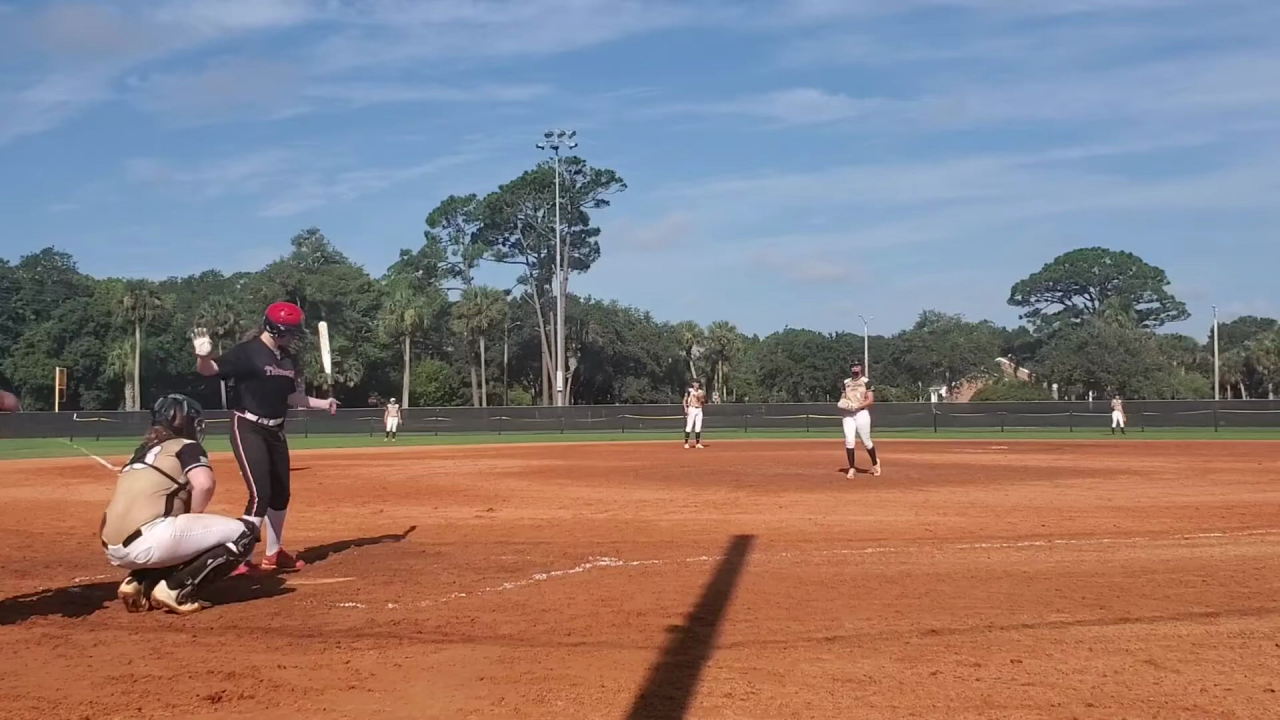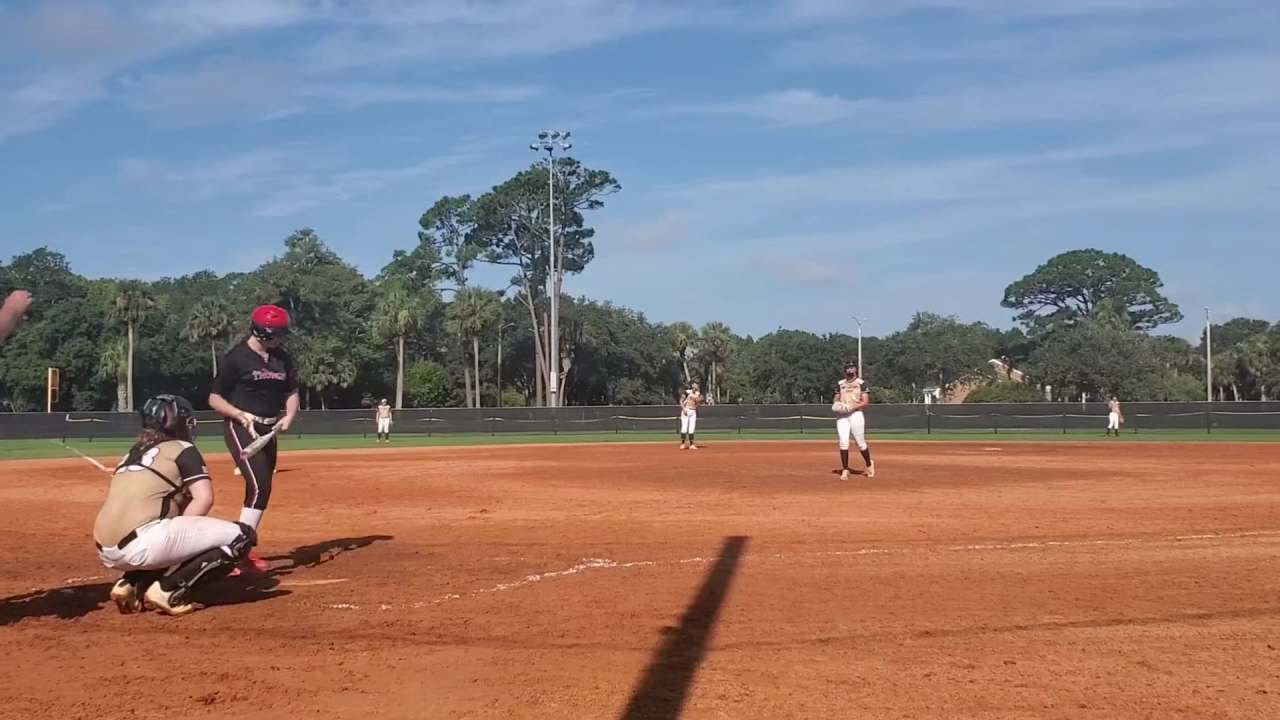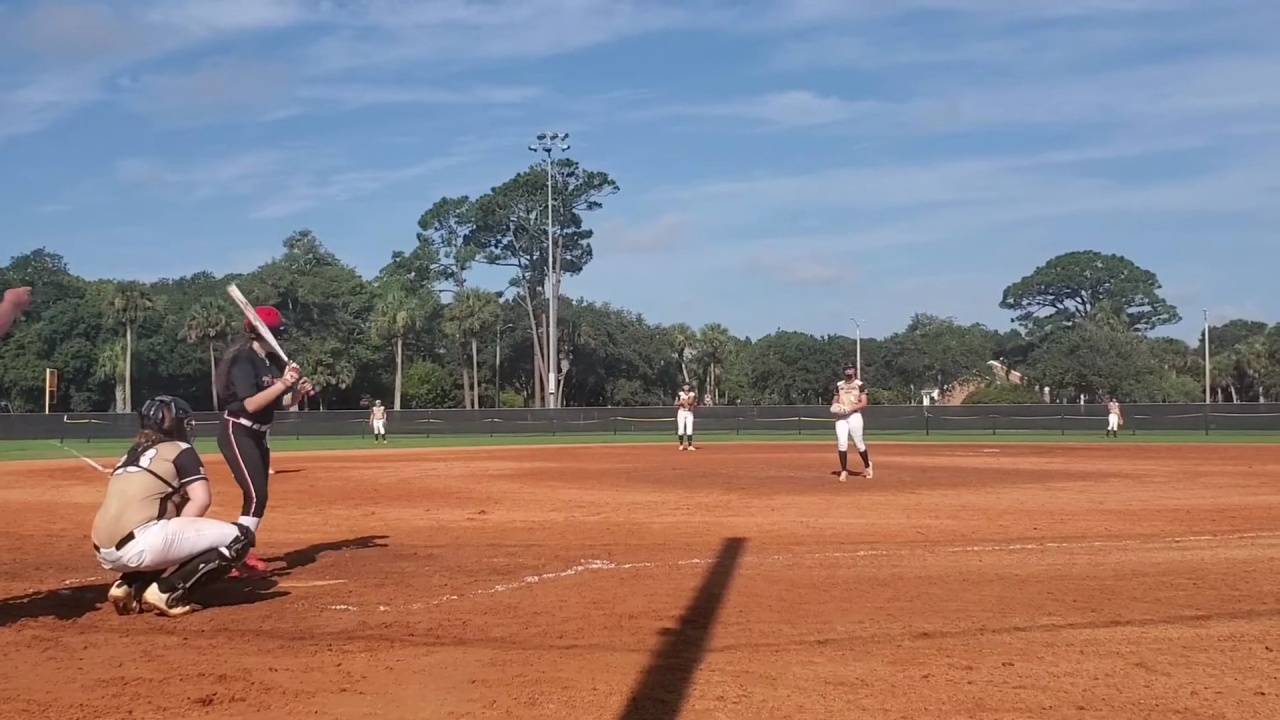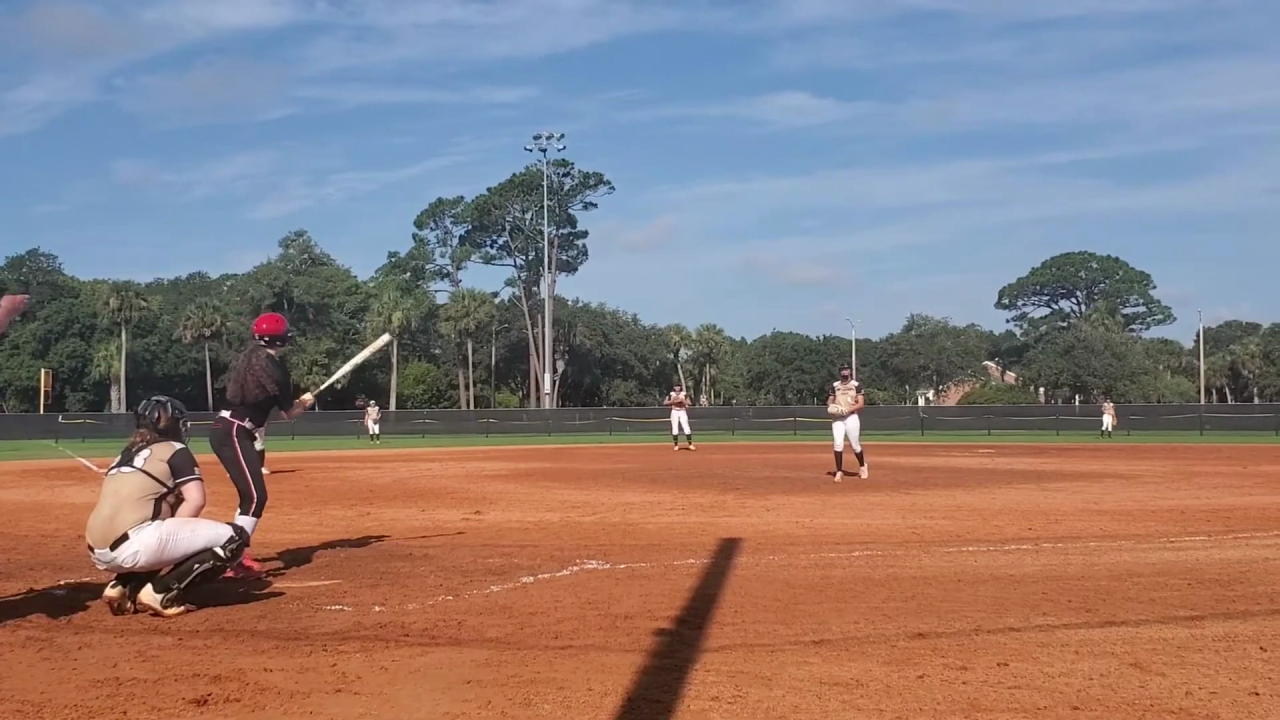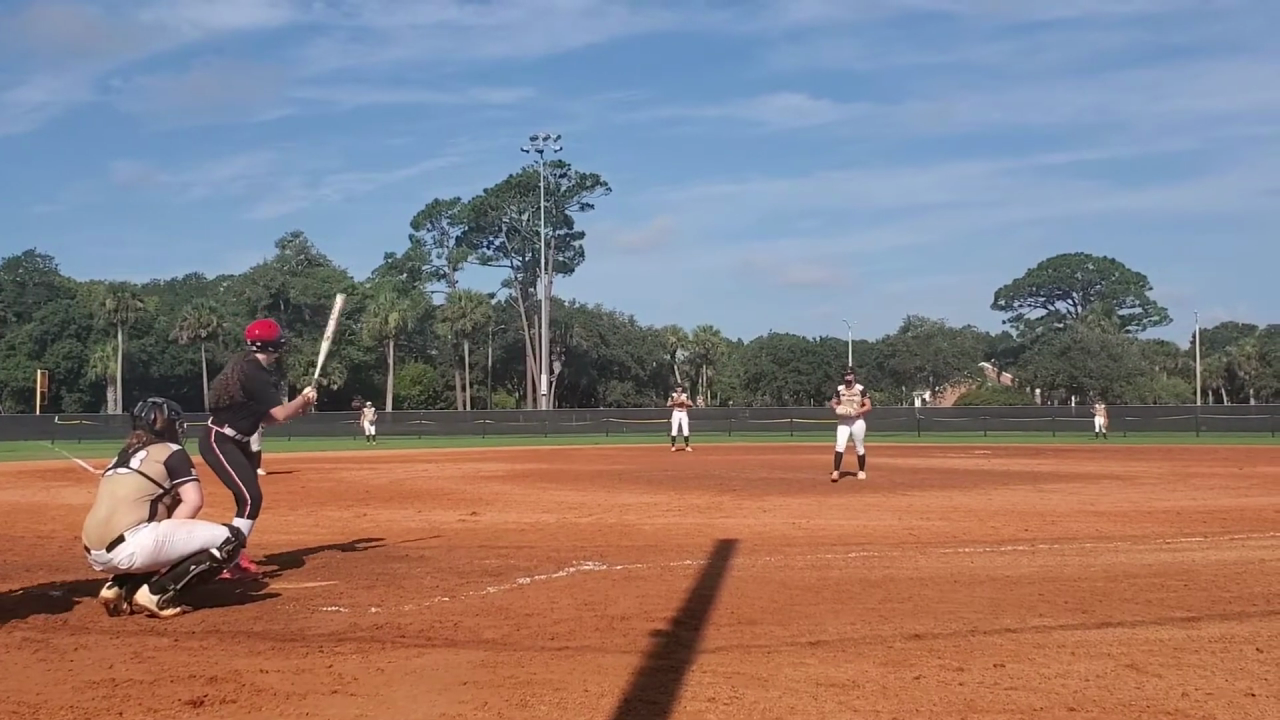
dt=0.5s
person 1, frame 1
left shoulder: (289, 358)
right shoulder: (247, 351)
right elbow: (208, 370)
left wrist: (321, 402)
right wrist: (203, 355)
left hip: (275, 430)
right hip: (248, 429)
left knee: (281, 493)
right knee: (260, 494)
left ankle: (273, 553)
person 1, frame 2
left shoulder: (282, 358)
right shoulder: (235, 358)
left elbow: (292, 392)
right elbow: (214, 398)
left wrist: (288, 416)
right wrist: (242, 415)
left hip: (268, 432)
right hip: (242, 429)
left knee: (260, 490)
right knee: (259, 488)
person 1, frame 3
left shoulder: (273, 361)
right shoulder: (243, 360)
left elbow: (284, 403)
right elbow: (250, 404)
left wrist: (299, 390)
right wrist: (282, 384)
left hip: (257, 435)
right hip: (237, 433)
left knee: (258, 496)
right knee: (256, 495)
person 1, frame 4
left shoulder: (251, 359)
right shoulder: (276, 369)
right elbow: (290, 413)
left wrist: (297, 401)
right wrist: (304, 403)
left hip: (227, 431)
right hip: (233, 434)
left knee: (250, 495)
right knee: (256, 497)
right ankle: (233, 560)
person 1, frame 5
left shoulder: (250, 367)
right shoulder: (255, 373)
left elbow: (265, 417)
right elbow: (280, 415)
left wrist: (300, 405)
right wrist: (303, 399)
left hip: (236, 442)
right hip: (218, 441)
left knee: (248, 499)
right knee: (251, 498)
right ankle: (230, 563)
person 2, frame 1
left shoulder: (143, 451)
right shoulder: (185, 446)
right elbow: (204, 483)
right wrist: (195, 516)
left hip: (115, 548)
right hip: (147, 539)
right knee: (244, 533)
left ankle: (139, 583)
right ankle: (175, 589)
person 2, frame 2
left shoulder: (134, 452)
right shoulder: (181, 448)
right elbow: (204, 498)
right wrist: (179, 535)
left hip: (108, 550)
right hip: (141, 543)
right knee: (241, 535)
left ankle: (131, 585)
right ankle: (168, 590)
person 2, frame 3
left shoulder: (133, 453)
right shoulder: (179, 450)
right elbow: (201, 499)
right wrist: (177, 536)
left hip: (105, 551)
right hip: (138, 544)
right knee: (239, 537)
left ankle: (128, 586)
right ankle: (166, 592)
person 2, frame 4
left shoulder: (127, 453)
right shoulder: (174, 450)
right elbow: (196, 500)
right wrist: (171, 536)
left hip: (100, 552)
right hip: (132, 544)
right knee: (233, 537)
left ankle: (122, 586)
right ankle: (160, 592)
person 2, frame 5
left shoulder: (124, 455)
right shoulder: (171, 451)
right elbow: (193, 501)
right wrist: (167, 538)
right hip: (128, 547)
right knee: (230, 538)
left ankle: (118, 589)
right ankle: (157, 594)
